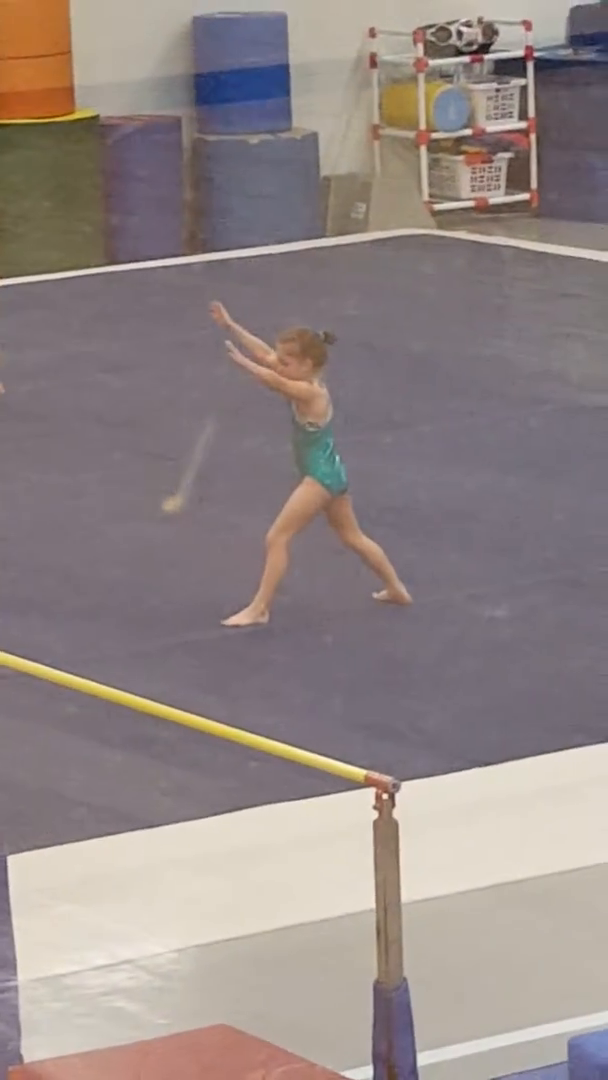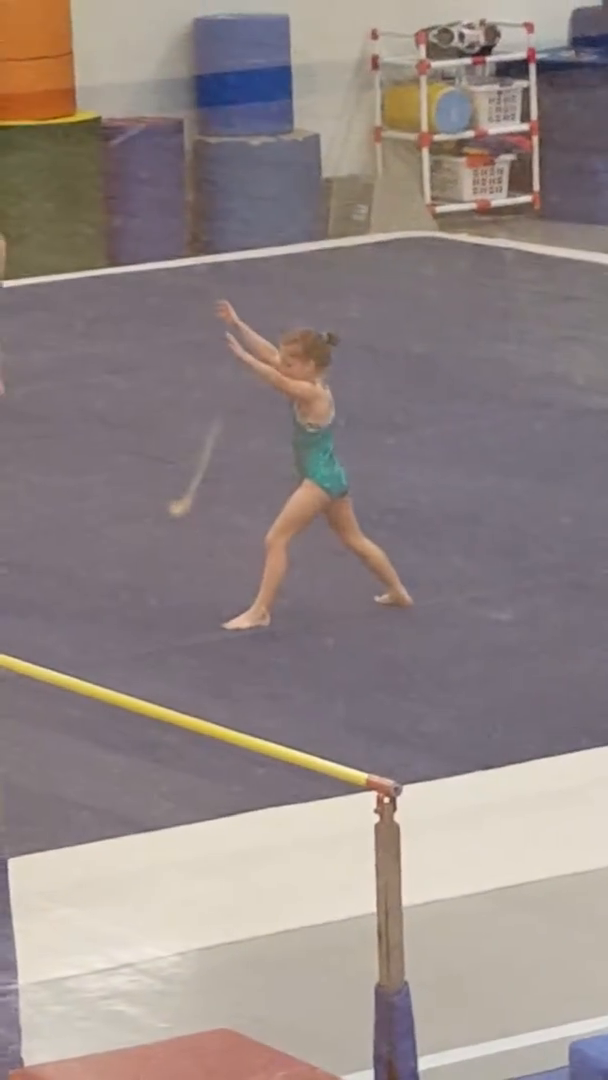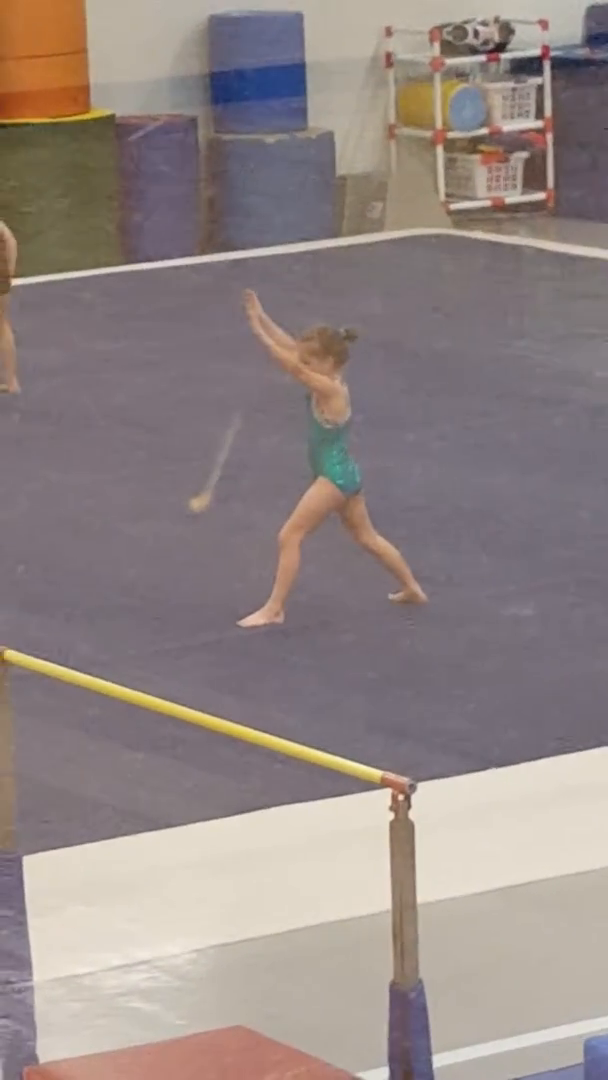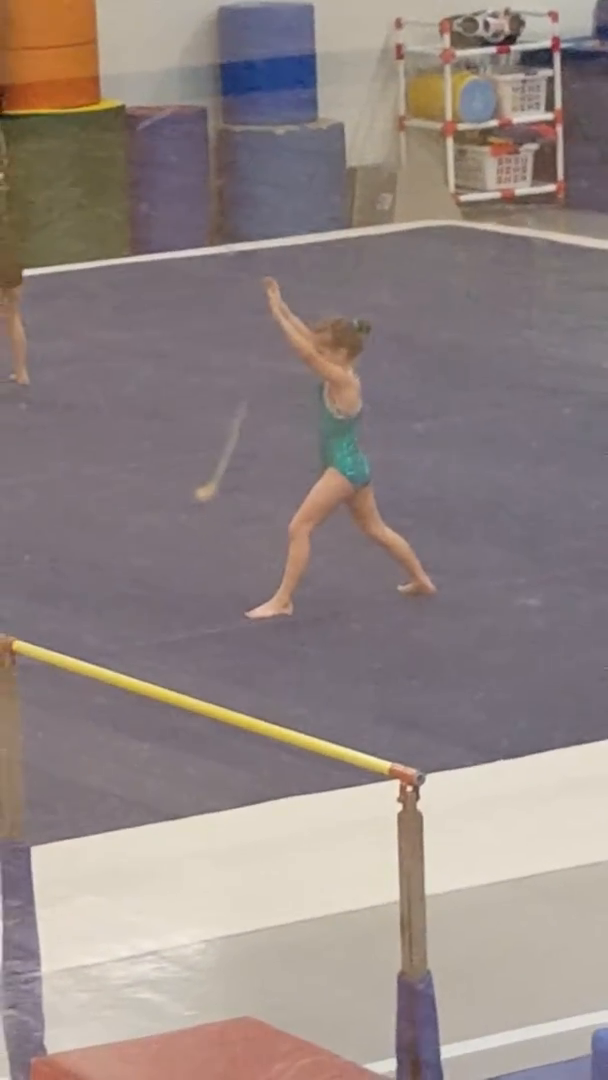
dt=0.3s
person 1, frame 1
left shoulder: (311, 393)
right shoulder: (304, 384)
left elbow: (274, 381)
right elbow: (264, 354)
left wrist: (241, 361)
right wrist: (230, 325)
left hip: (320, 477)
right hip: (330, 473)
left knee: (277, 537)
right knee: (353, 537)
left ankle: (259, 609)
right ankle: (396, 589)
person 1, frame 2
left shoulder: (313, 394)
right shoulder: (309, 385)
left elbow: (275, 379)
right elbow: (270, 355)
left wrist: (240, 353)
right wrist: (236, 324)
left hip: (320, 479)
right hip: (329, 476)
left knee: (276, 539)
right knee: (354, 540)
left ankle: (259, 612)
right ankle: (398, 592)
person 1, frame 3
left shoulder: (331, 390)
right shoulder: (327, 382)
left elbow: (294, 367)
right elbow: (292, 349)
left wrist: (261, 335)
right wrist: (261, 317)
left hip: (333, 477)
right hip: (342, 473)
left knee: (289, 537)
right knee: (368, 538)
left ankle: (274, 609)
right ankle: (412, 589)
person 1, frame 4
left shoulder: (343, 380)
right shoulder: (338, 373)
left elbow: (307, 354)
right elbow: (308, 339)
left wrist: (278, 317)
right wrist: (280, 307)
left hip: (343, 468)
right hip: (351, 465)
left knee: (299, 528)
right knee: (376, 530)
left ankle: (282, 601)
right ankle: (421, 581)
